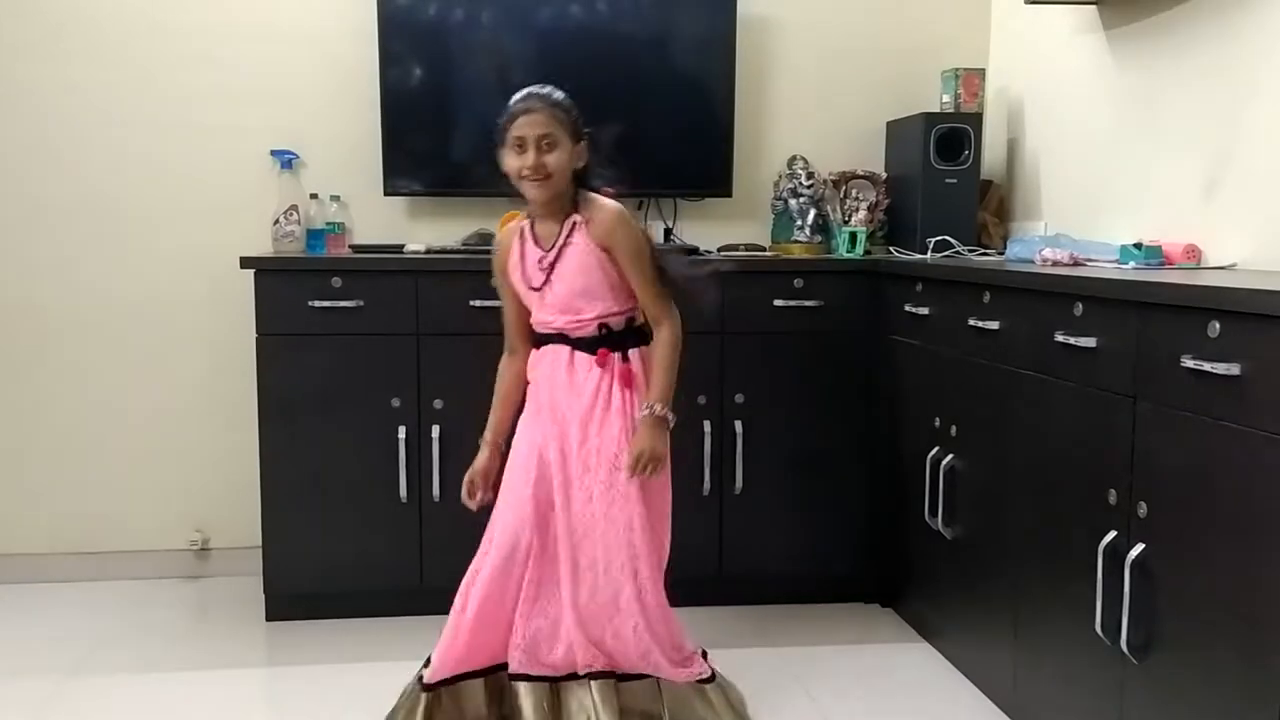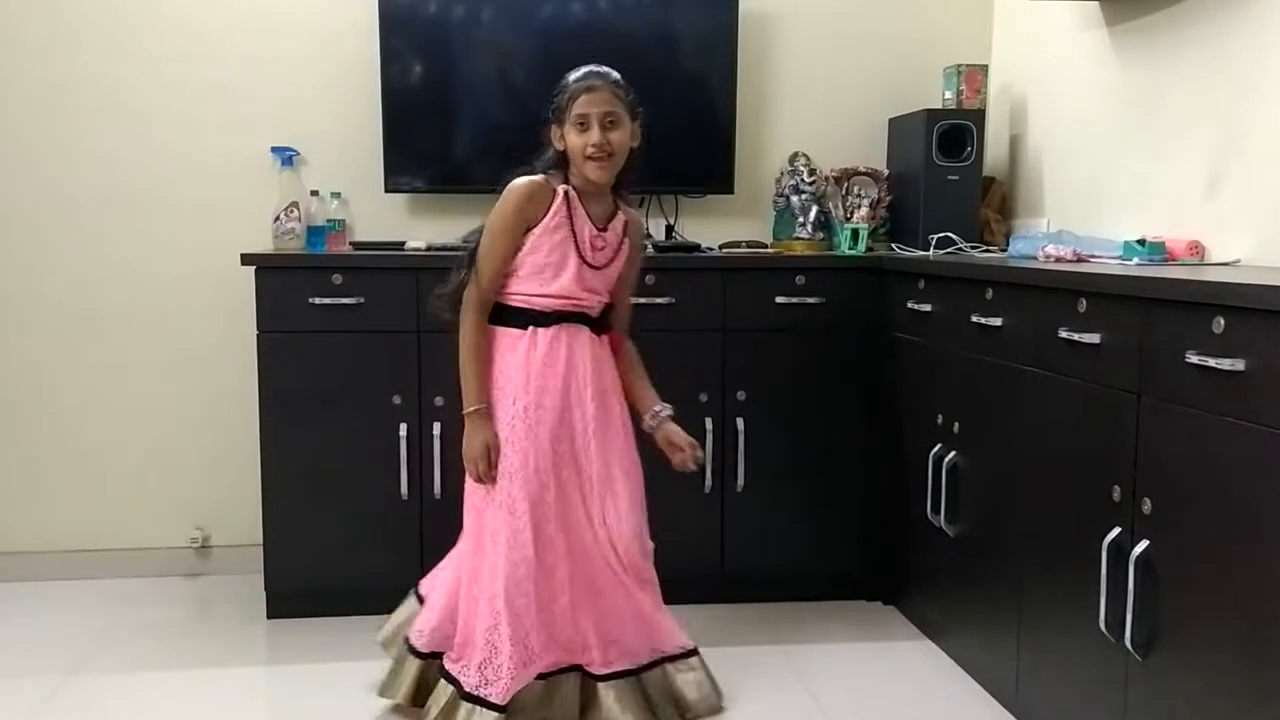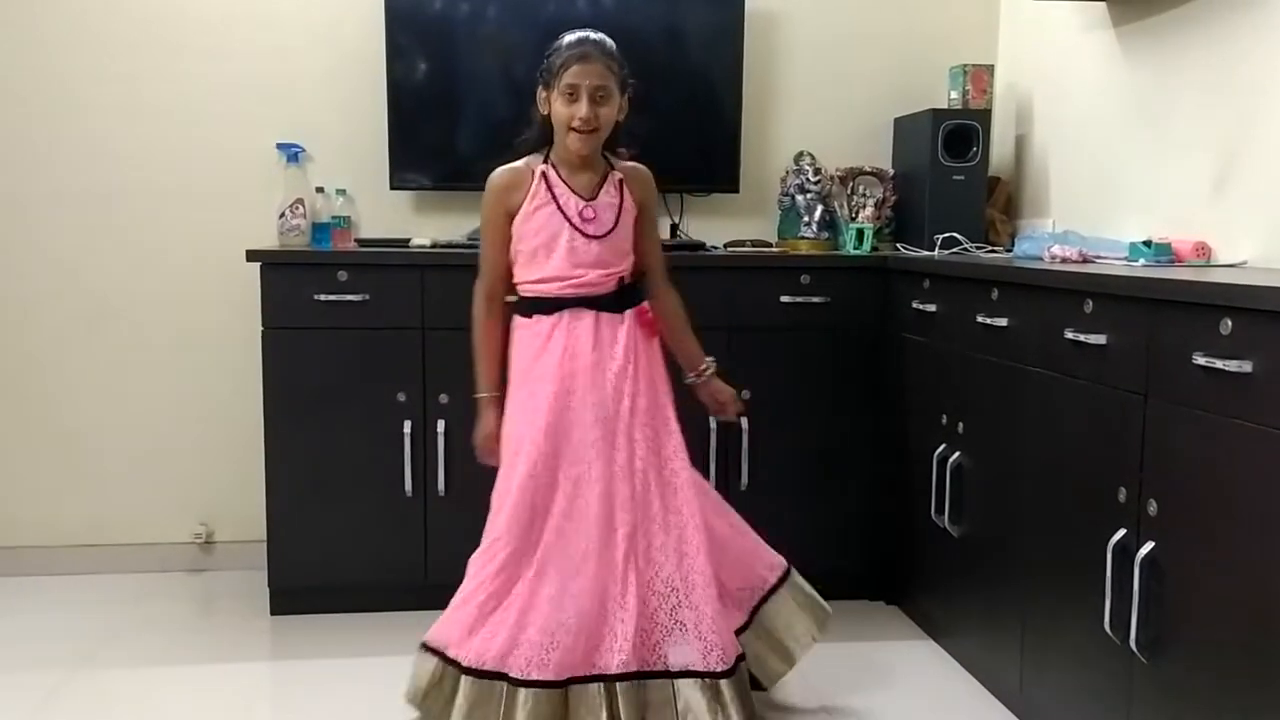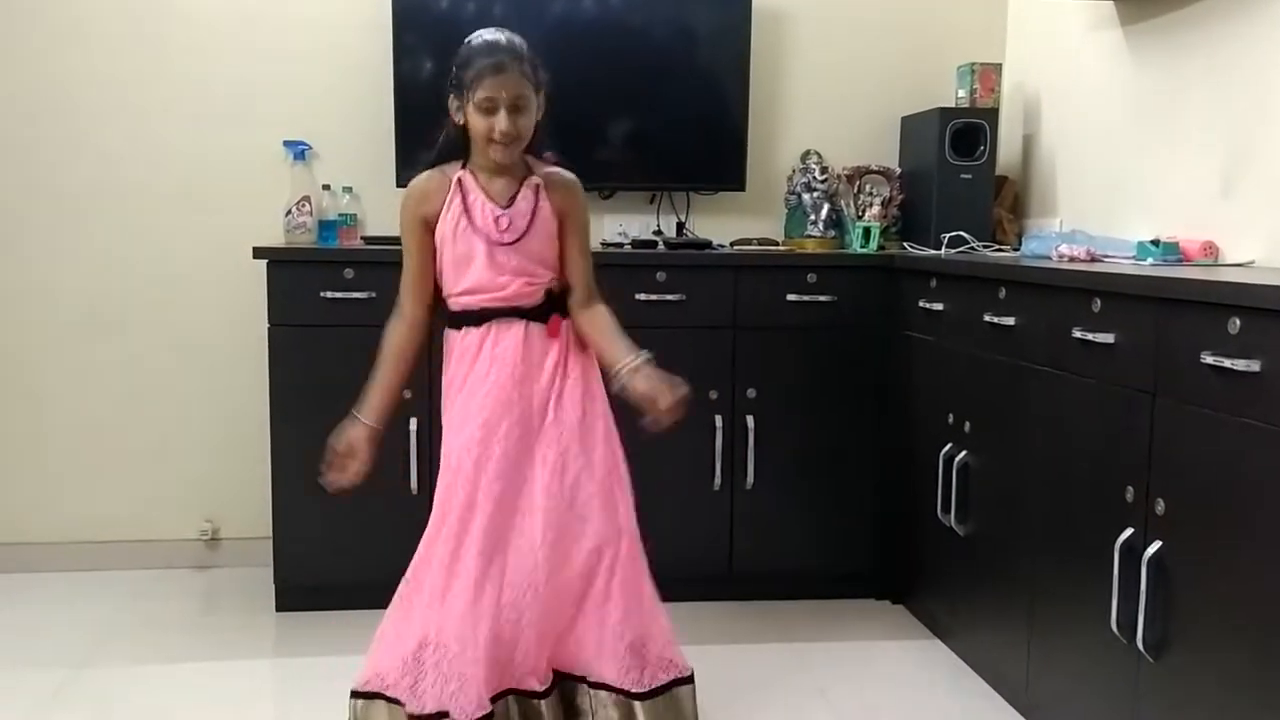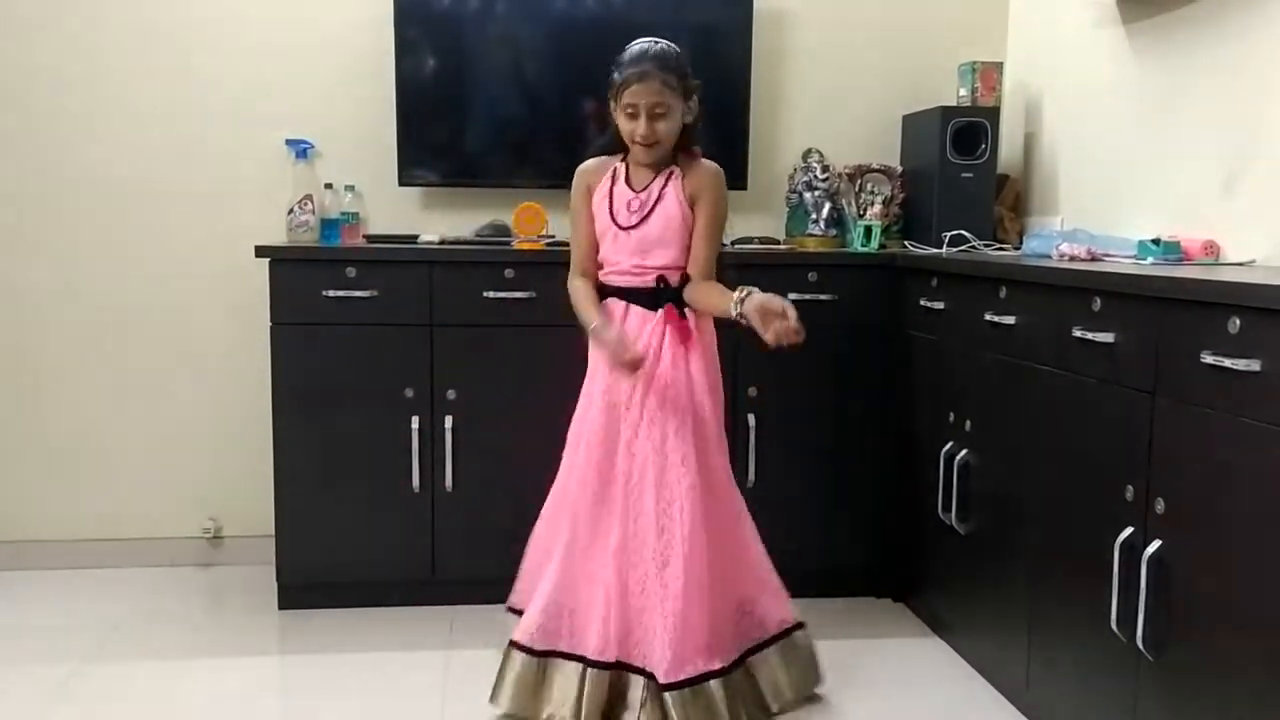
dt=1s
person 1, frame 1
left shoulder: (607, 221)
right shoulder: (508, 244)
left elbow: (664, 321)
right elbow: (518, 349)
left wrist: (656, 415)
right wrist: (489, 447)
left hip: (615, 403)
right hip: (549, 405)
left knee: (611, 562)
right knee: (516, 549)
person 1, frame 2
left shoulder: (629, 228)
right shoulder: (527, 197)
left elbow: (616, 333)
right elbow: (475, 305)
left wrist: (659, 419)
right wrist: (477, 413)
left hip: (591, 386)
right hip: (520, 378)
left knee: (614, 534)
right knee: (517, 540)
person 1, frame 3
left shoulder: (637, 184)
right shoulder: (511, 183)
right elbow: (490, 297)
left wrist: (700, 370)
right wrist: (489, 402)
left hip: (628, 362)
right hip: (544, 366)
left knee: (655, 516)
right knee: (534, 526)
person 1, frame 4
left shoulder: (561, 189)
right shoulder: (429, 193)
left elbow: (585, 301)
right elbow: (411, 315)
left wrist: (635, 371)
right wrist: (367, 420)
left hip: (560, 370)
right hip: (479, 374)
left knee: (583, 529)
right knee: (476, 539)
person 1, frame 5
left shoulder: (702, 179)
right shoulder: (592, 176)
left elbow: (701, 282)
right elbow: (580, 281)
left wrist: (753, 306)
right wrist: (610, 335)
left hip: (677, 349)
right hip: (613, 348)
left knee: (678, 499)
right knee: (596, 497)
left ankle: (685, 665)
right ankle: (583, 661)
